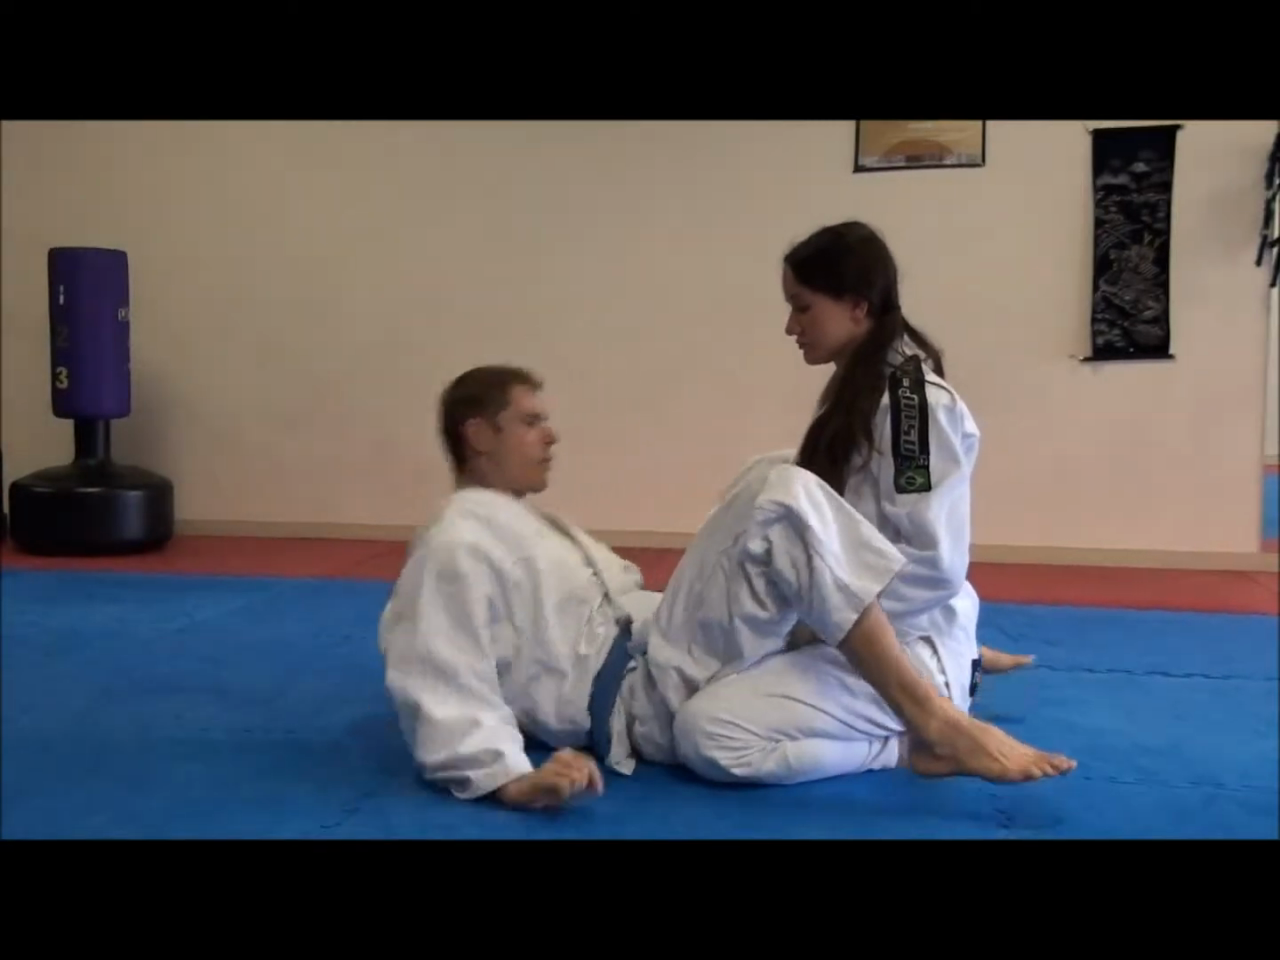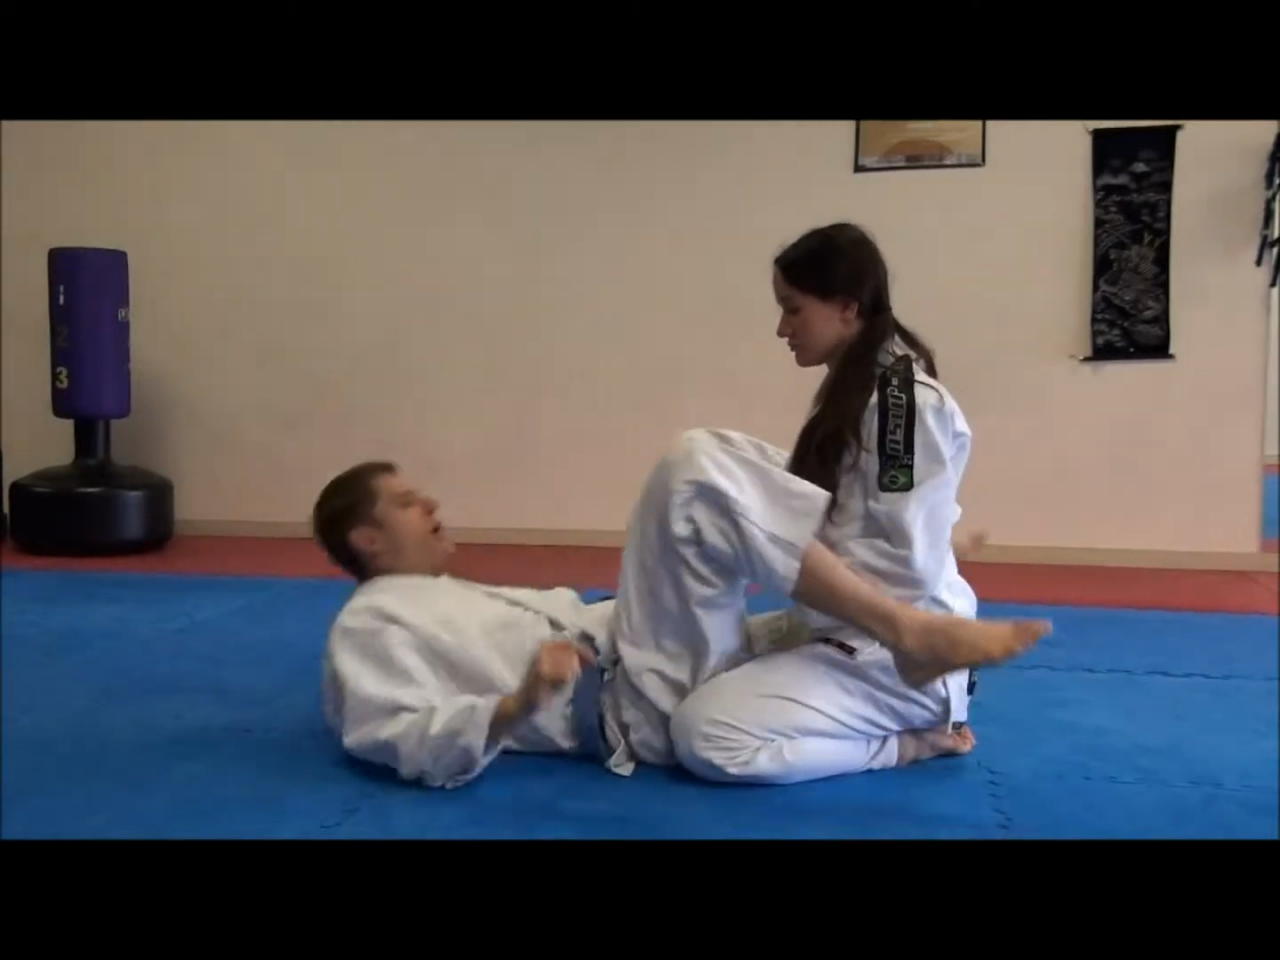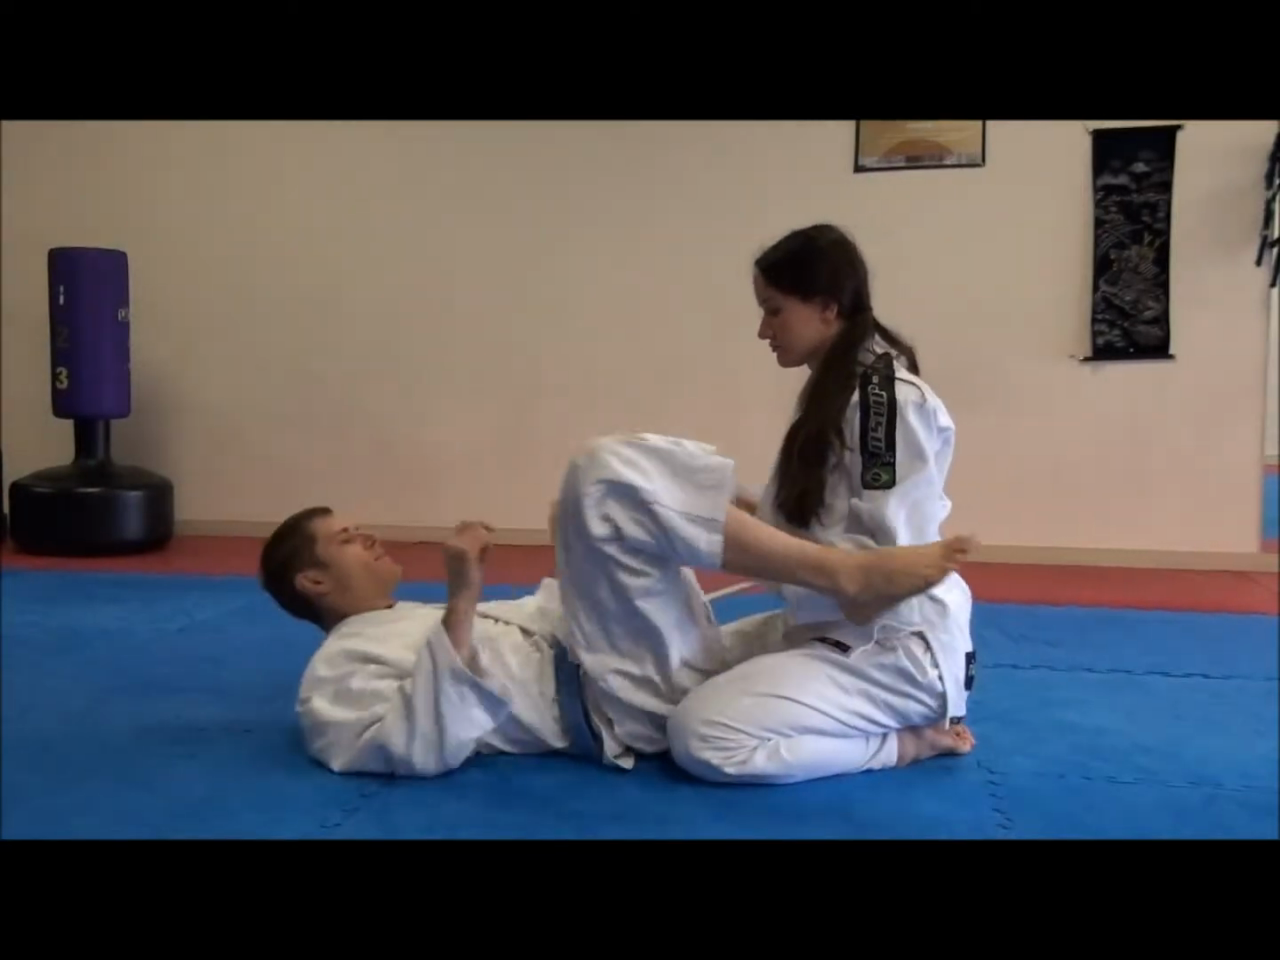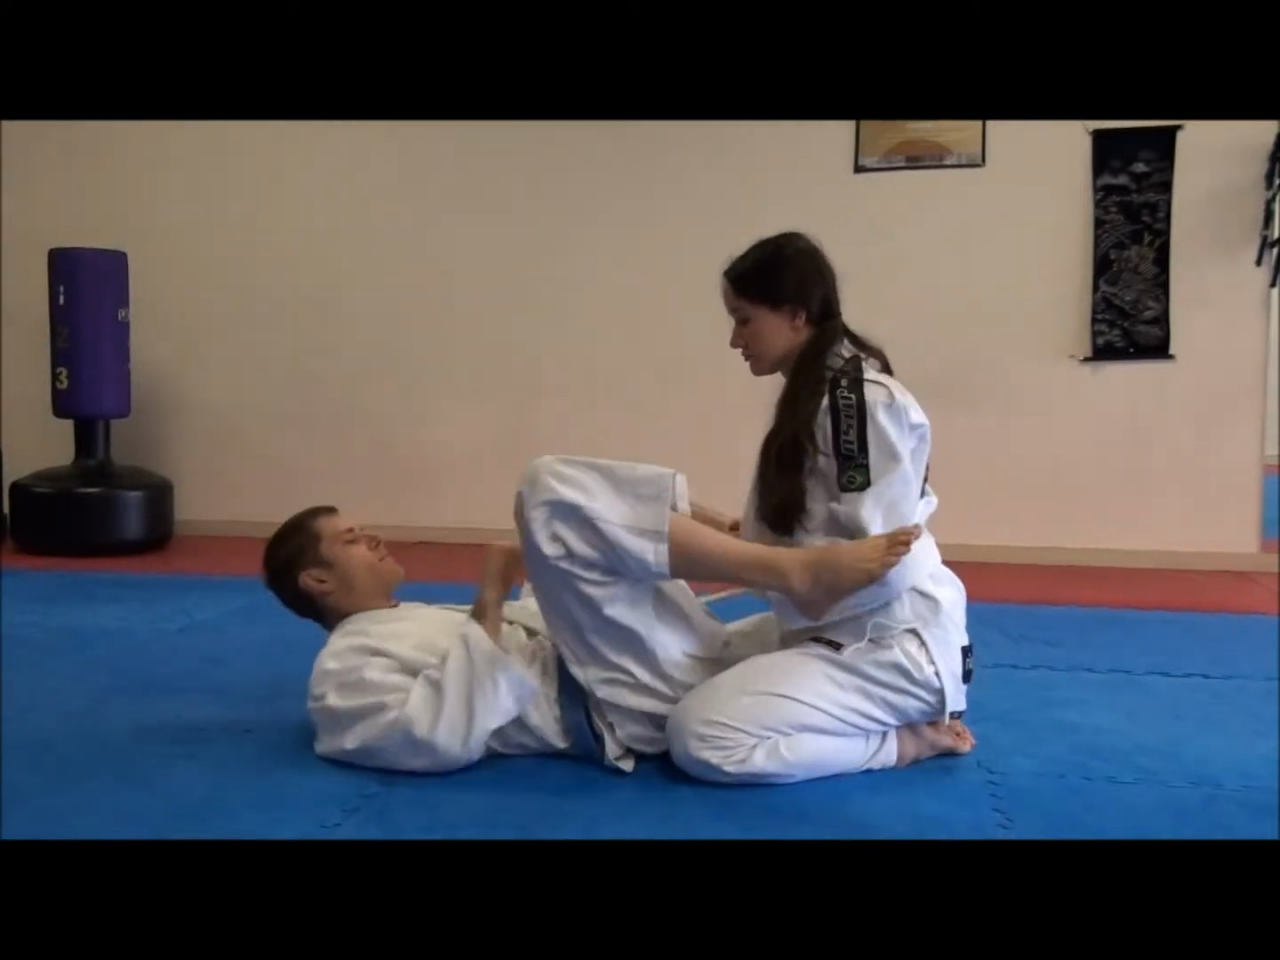
dt=0.2s
person 1, frame 1
left shoulder: (525, 522)
right shoulder: (458, 544)
right elbow: (446, 708)
right wrist: (521, 780)
left hip: (654, 656)
right hip: (648, 696)
right knee: (786, 505)
right ankle: (936, 726)
person 1, frame 2
left shoulder: (440, 600)
right shoulder: (367, 628)
right elbow: (415, 744)
right wrist: (517, 706)
left hip: (618, 658)
right hip: (633, 701)
right knee: (697, 467)
right ankle: (909, 629)
person 1, frame 3
left shoulder: (407, 624)
right shoulder: (335, 680)
right elbow: (428, 741)
left wrist: (581, 532)
right wrist: (458, 607)
left hip: (592, 662)
right hip: (621, 701)
right knee: (608, 469)
right ankle: (847, 571)
person 1, frame 4
left shoulder: (409, 624)
right shoulder: (345, 671)
right elbow: (442, 733)
right wrist: (489, 609)
right hip: (631, 704)
right knee: (551, 489)
right ankle: (794, 569)
person 2, frame 1
left shoulder: (917, 401)
right shoulder: (857, 390)
left elbow: (935, 566)
left hip: (904, 652)
left knee: (711, 735)
right knee: (697, 682)
person 2, frame 2
left shoulder: (908, 401)
right shoulder: (852, 388)
left elbow: (911, 565)
left hip: (902, 649)
right hip: (849, 629)
left knee: (705, 735)
right knee: (696, 675)
left ankle: (911, 739)
right ankle: (908, 725)
person 2, frame 3
left shoulder: (892, 399)
right shoulder: (837, 388)
right wrist: (754, 517)
left hip: (899, 645)
right hip: (847, 628)
left knee: (702, 736)
left ankle: (908, 739)
right ankle: (901, 722)
person 2, frame 4
left shoulder: (864, 401)
right shoulder: (813, 392)
right wrist: (743, 536)
left hip: (896, 643)
right hip: (848, 627)
left knee: (701, 738)
left ankle: (907, 739)
right ankle: (903, 718)
